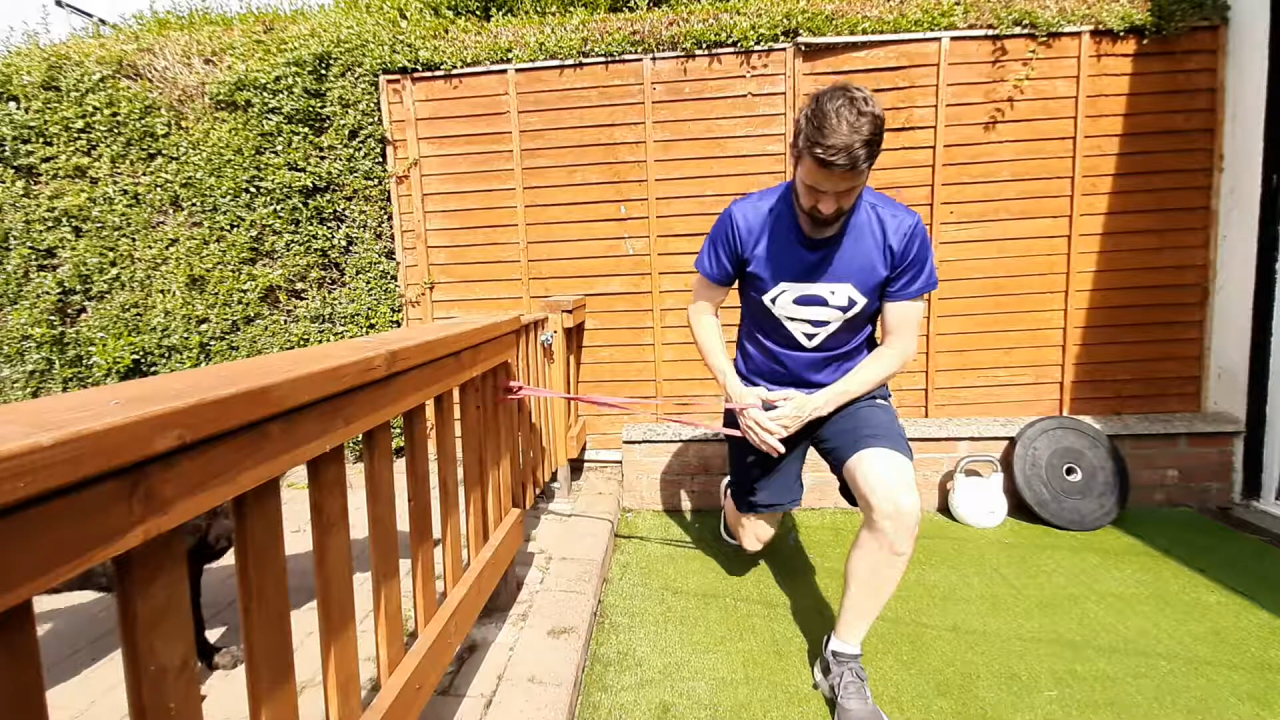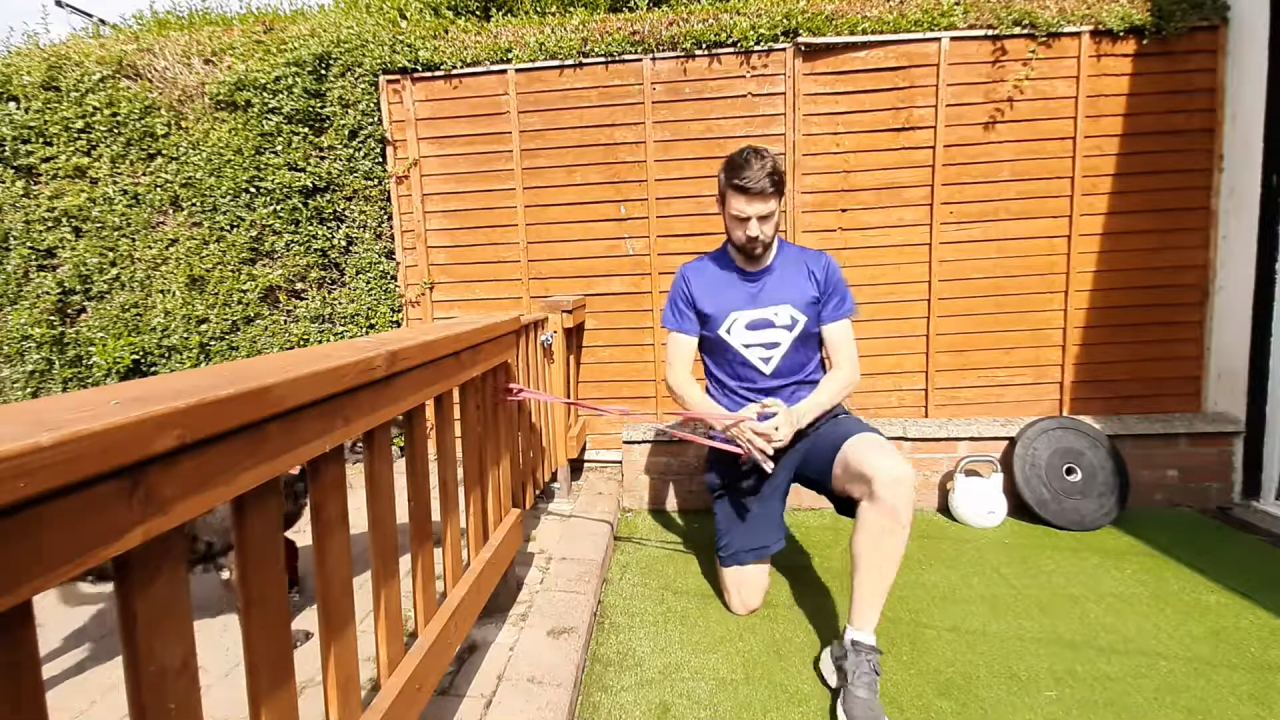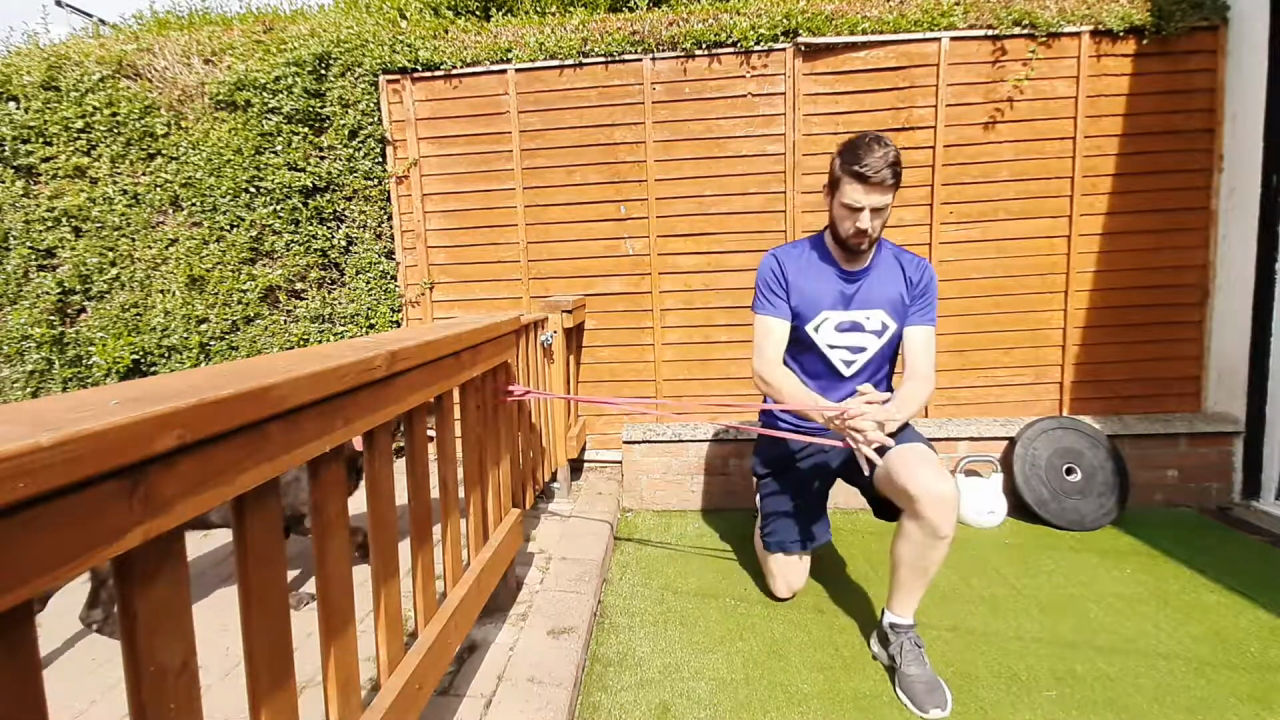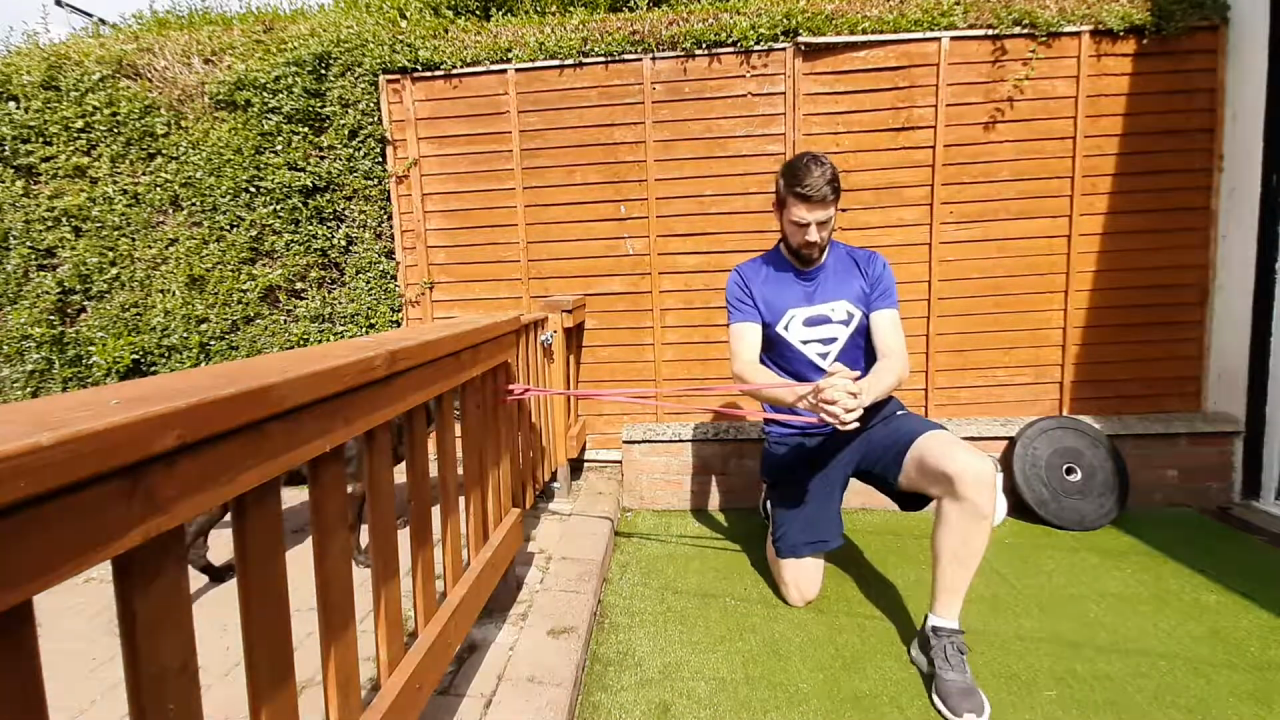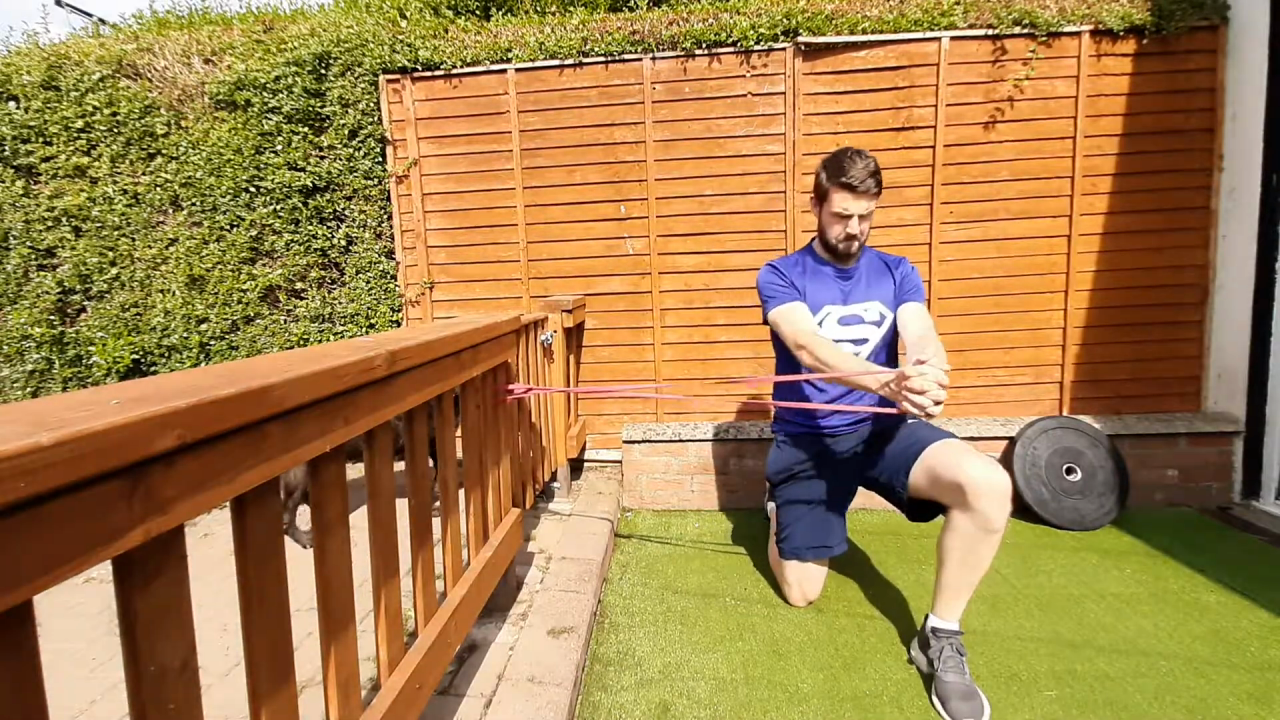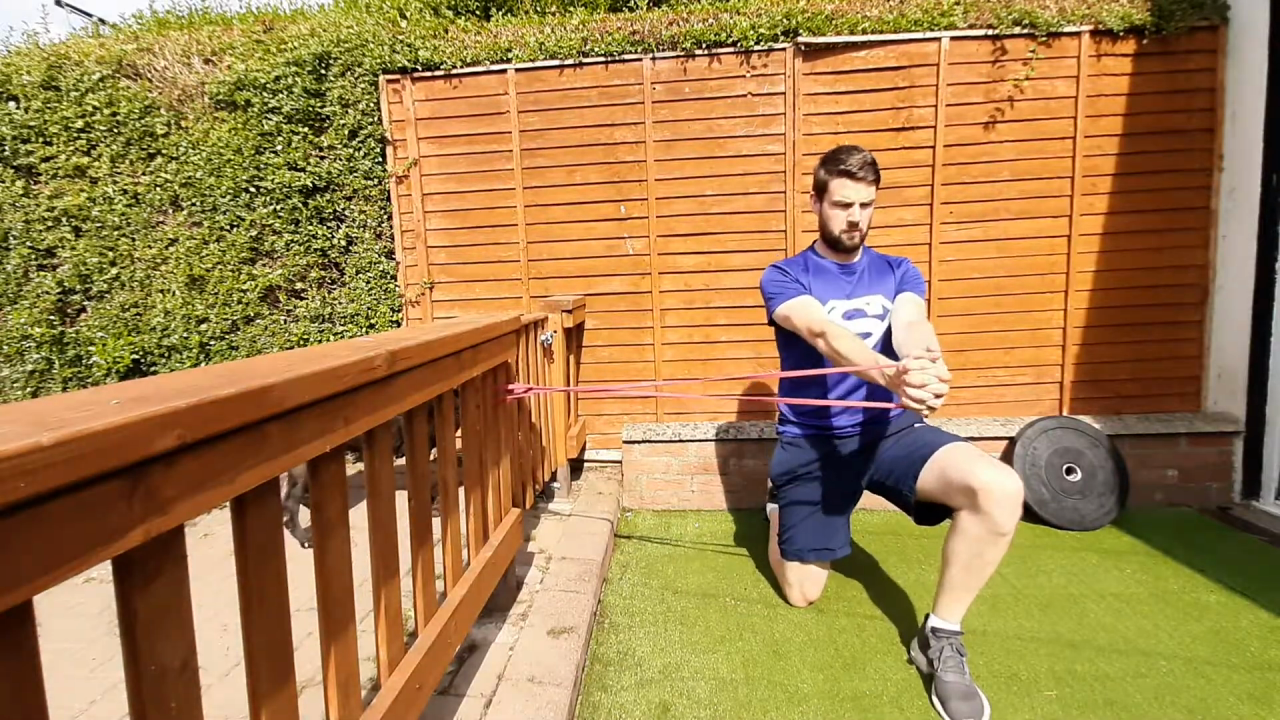
dt=0.7s
person 1, frame 1
left shoulder: (900, 231)
right shoulder: (745, 221)
left elbow: (899, 344)
right elbow: (701, 311)
left wrist: (815, 407)
right wrist: (738, 395)
left hip: (847, 392)
right hip: (761, 393)
left knee: (899, 506)
right knee: (751, 537)
left ankle: (841, 658)
right ankle: (736, 497)
person 1, frame 2
left shoulder: (819, 269)
right shoulder: (694, 279)
left elbow: (846, 369)
right elbow: (677, 374)
left wrist: (794, 418)
right wrist: (730, 423)
left hip: (814, 420)
right hip: (740, 436)
left knee: (894, 478)
right knee: (744, 600)
left ankle: (856, 649)
right ankle: (737, 526)
person 1, frame 3
left shoulder: (913, 273)
right shoulder: (783, 266)
left elbow: (921, 375)
right elbow: (765, 368)
left wrist: (884, 418)
right wrist: (832, 416)
left hip: (876, 422)
right hip: (792, 430)
left knee: (937, 495)
right knee: (784, 585)
left ankle: (897, 630)
right ankle: (770, 510)
person 1, frame 4
left shoulder: (869, 268)
right shoulder: (749, 280)
left elbow: (895, 360)
right elbow: (744, 367)
left wrist: (855, 395)
right wrist: (809, 398)
left hip: (872, 417)
right hip: (796, 435)
left knee: (974, 474)
right knee: (799, 591)
left ankle: (942, 636)
right ankle: (778, 508)
person 1, frame 5
left shoulder: (898, 273)
right shoulder: (780, 276)
left elbow: (922, 338)
right elbow: (809, 348)
left wrist: (929, 373)
right wrist: (890, 382)
left hip: (882, 428)
right hip: (807, 438)
left knee: (988, 484)
right knee: (800, 593)
left ankle: (940, 635)
right ankle: (779, 511)
person 1, frame 6
left shoulder: (899, 272)
right shoulder: (784, 277)
left elbow: (912, 329)
right elbow: (823, 334)
left wrist: (927, 364)
right wrist: (893, 375)
left hip: (891, 430)
right hip: (812, 440)
left knee: (1000, 489)
right knee: (803, 593)
left ankle: (941, 637)
right ankle: (781, 512)
